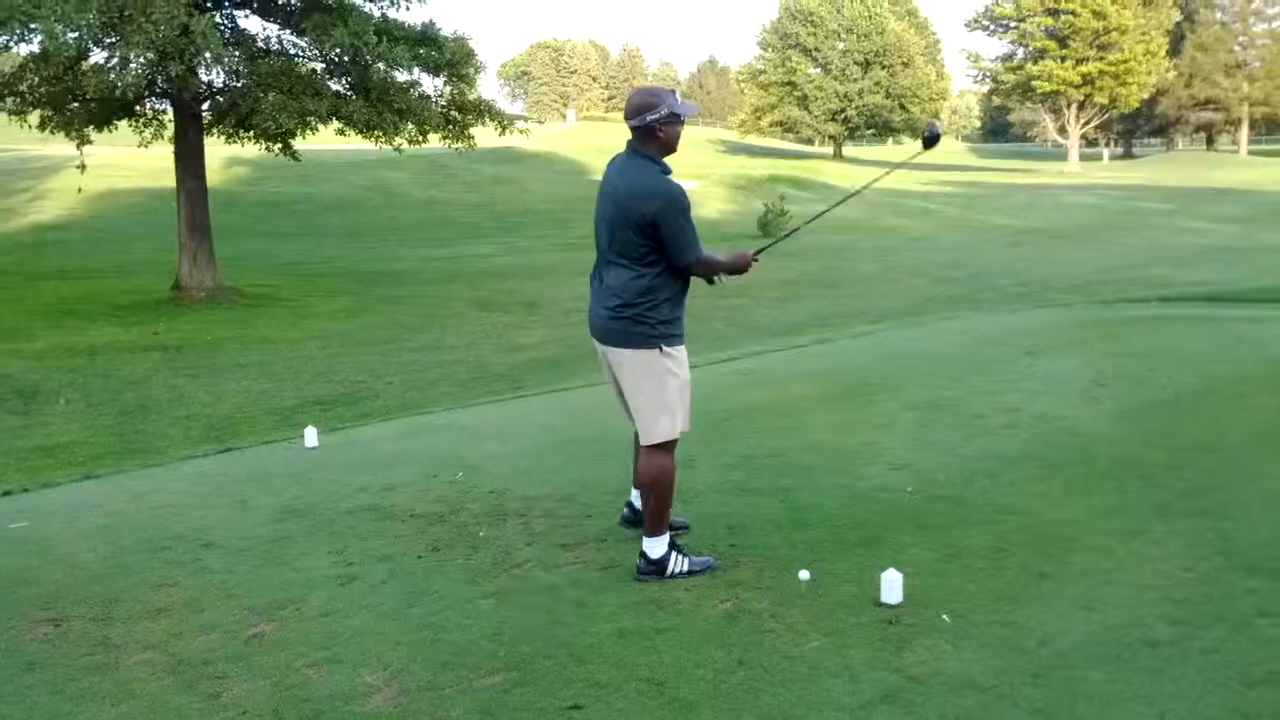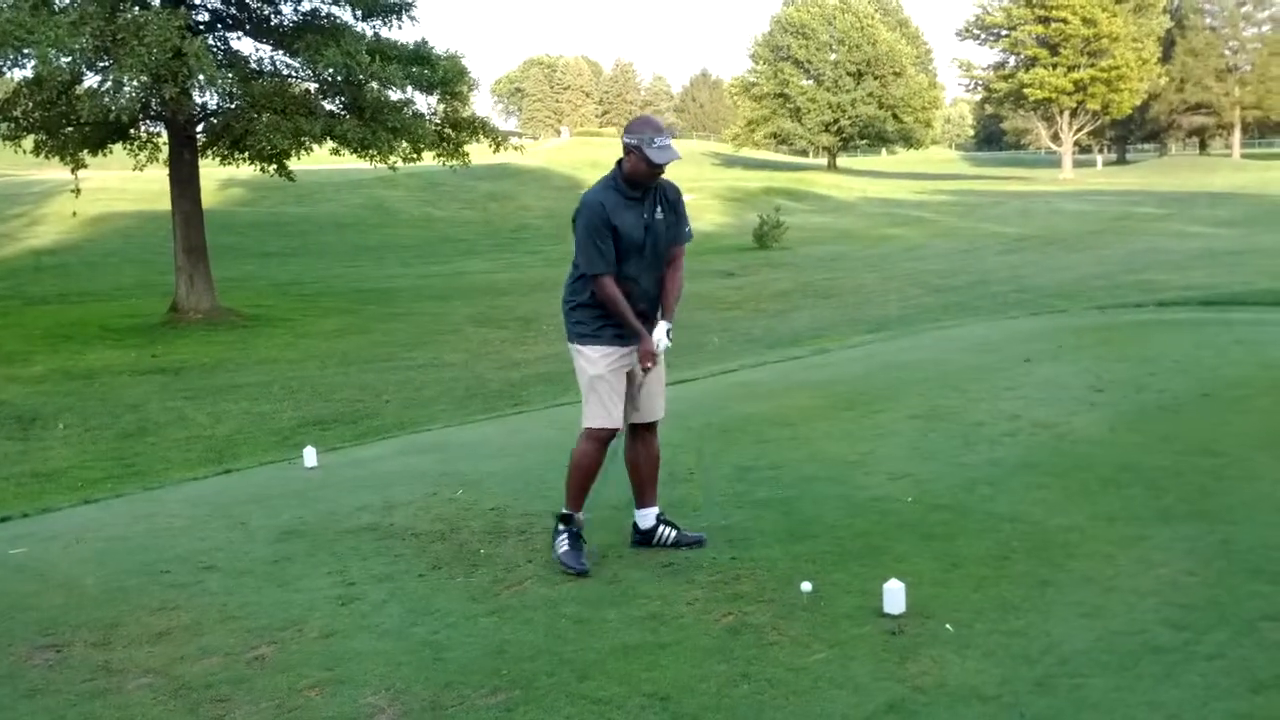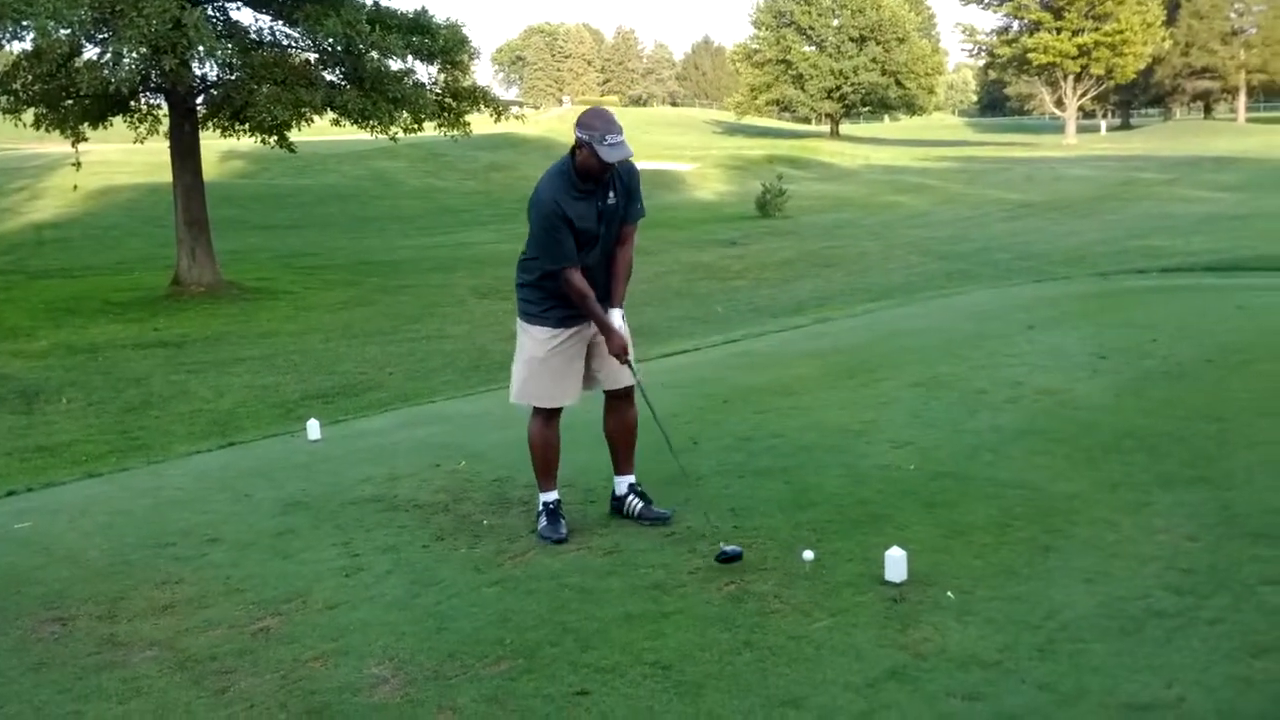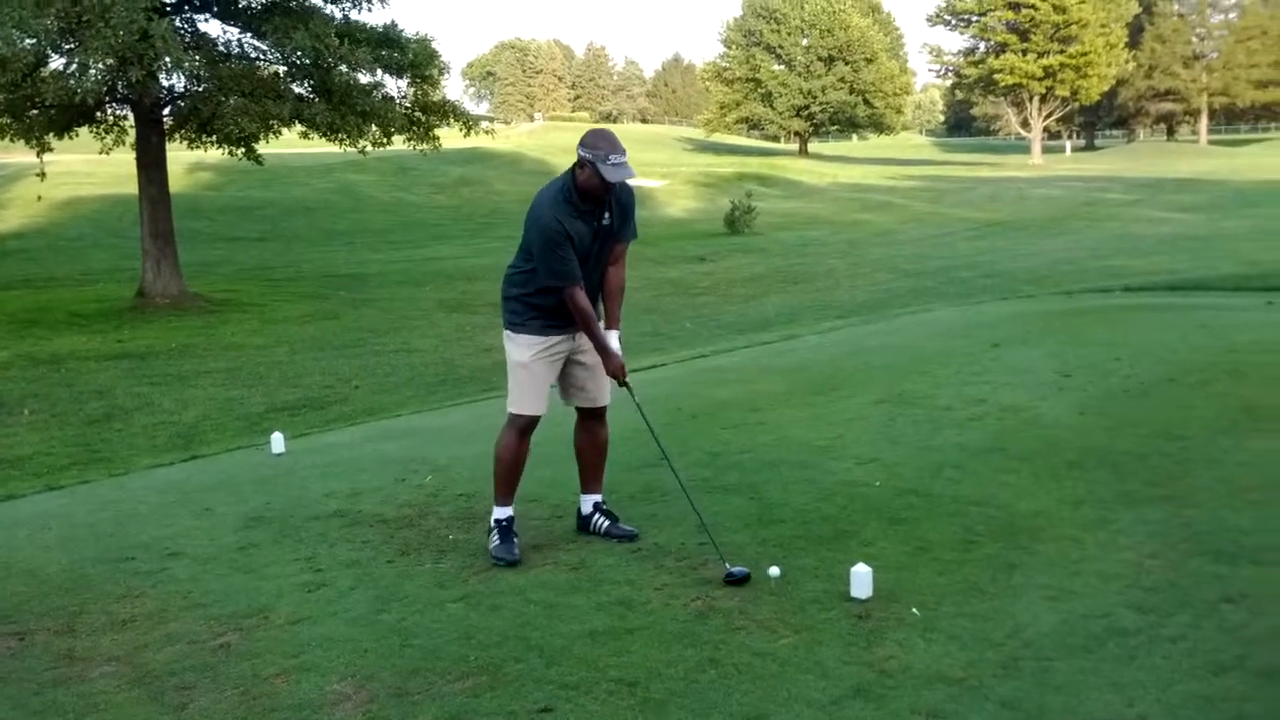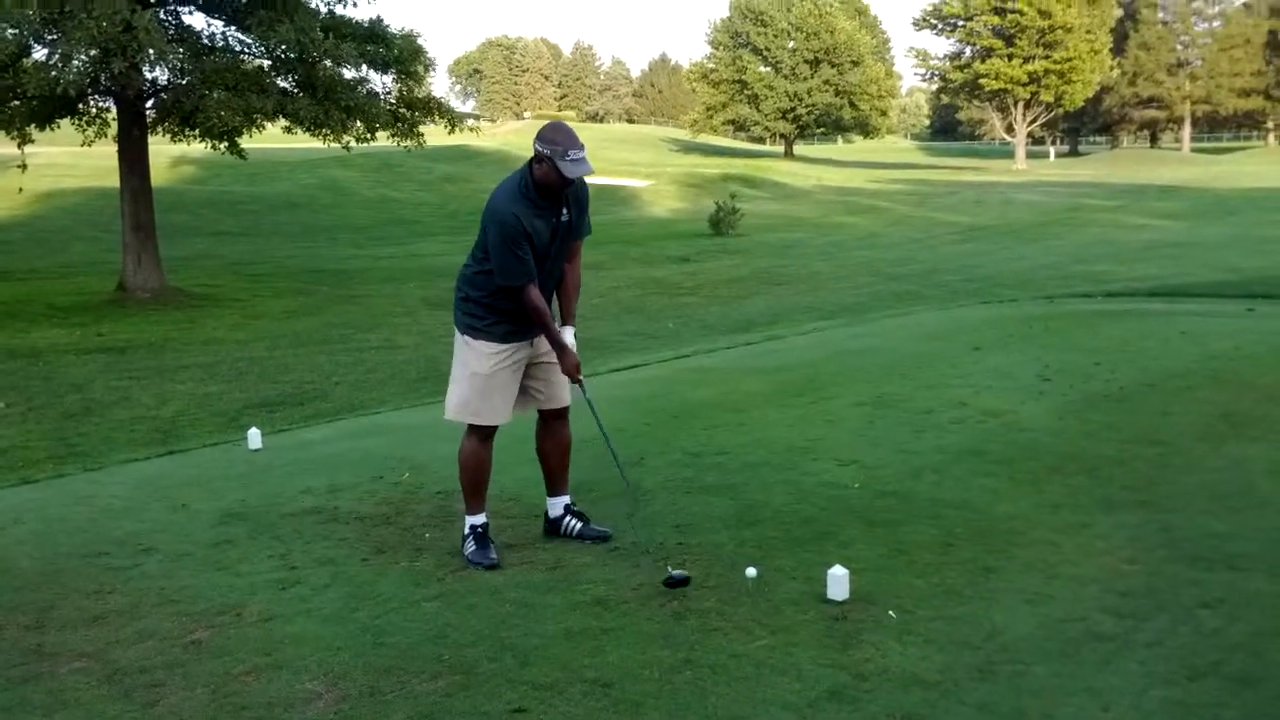
dt=0.7s
person 1, frame 1
left shoulder: (617, 168)
right shoulder: (663, 192)
right elbow: (691, 263)
left wrist: (712, 262)
right wrist: (730, 263)
left hip: (610, 321)
right hip: (645, 330)
left knee: (649, 425)
right knee: (660, 438)
left ankle: (641, 505)
right ankle: (656, 552)
person 1, frame 2
left shoulder: (670, 195)
right shoulder: (597, 205)
left elbow: (675, 262)
right elbow: (602, 281)
left wrist: (664, 323)
right wrist: (639, 335)
left hip: (647, 329)
right hip: (599, 332)
left knee: (645, 425)
right knee: (602, 429)
left ankle: (647, 522)
right ankle: (568, 523)
person 1, frame 3
left shoulder: (626, 174)
right shoulder: (549, 196)
left elbow: (624, 245)
right elbow: (568, 273)
left wrist: (616, 312)
right wrist: (606, 333)
left hip: (603, 302)
right hip: (549, 309)
left knee: (622, 392)
right knee: (547, 407)
left ankle: (624, 491)
right ankle: (548, 503)
person 1, frame 4
left shoulder: (621, 196)
right shoulder: (549, 213)
left elbow: (615, 264)
right elbow: (571, 291)
left wrist: (613, 330)
right wrist: (606, 352)
left hip: (584, 319)
right hip: (533, 320)
left knee: (594, 412)
right knee: (523, 419)
left ankle: (591, 508)
right ankle: (500, 519)
person 1, frame 5
left shoulder: (575, 191)
right shoulder: (507, 209)
left elbow: (570, 260)
right elbow: (526, 290)
left wrist: (569, 329)
right wrist: (560, 349)
left hip: (538, 321)
right hip: (489, 324)
left knee: (556, 413)
right knee: (483, 426)
left ankle: (559, 511)
right ankle: (475, 527)
